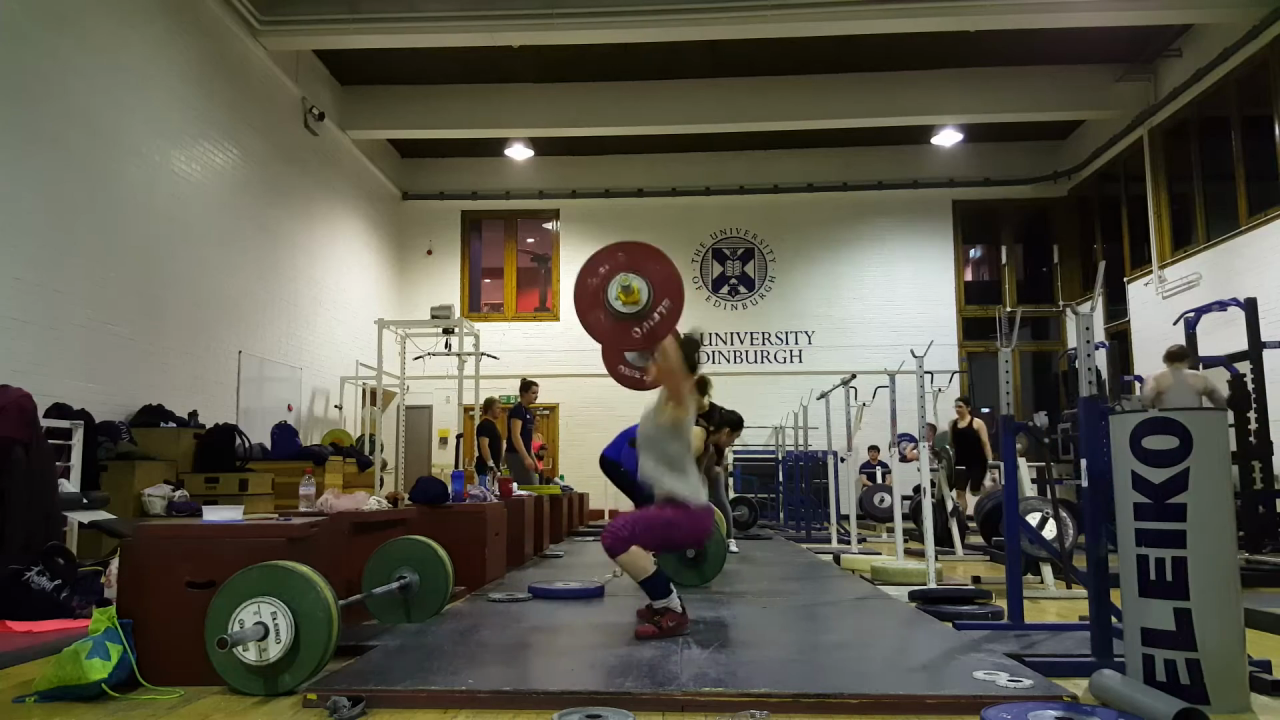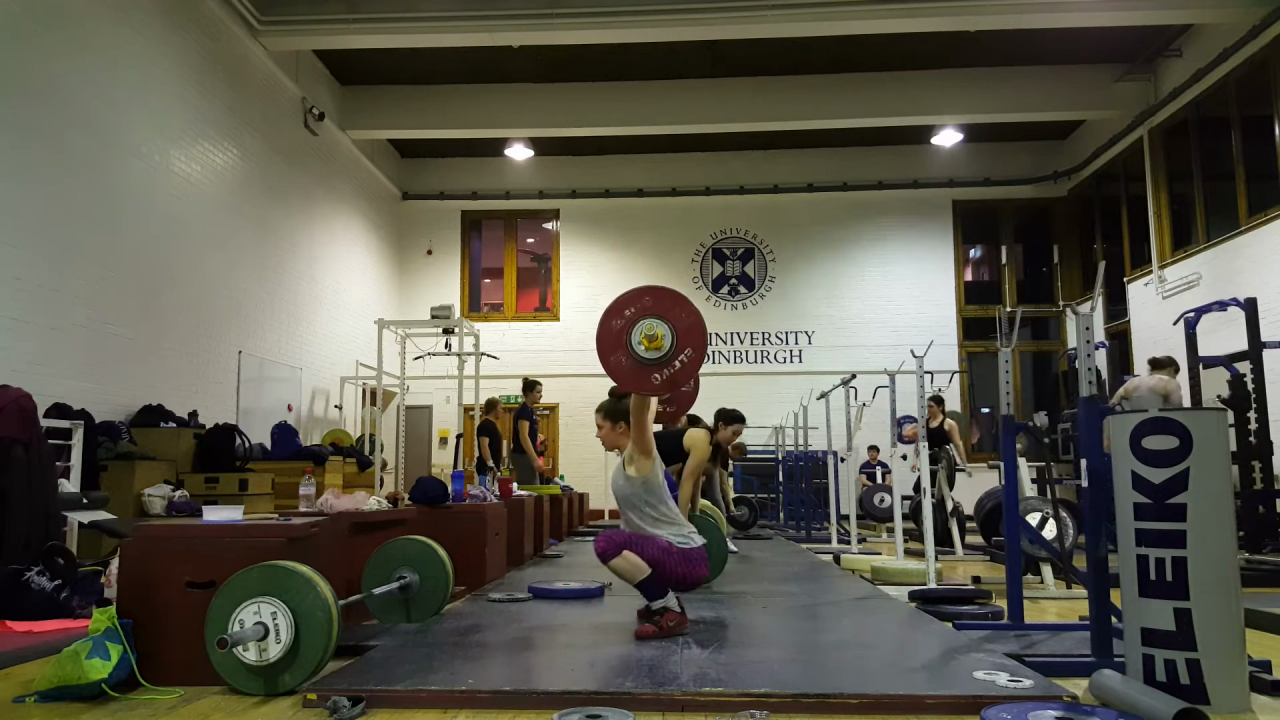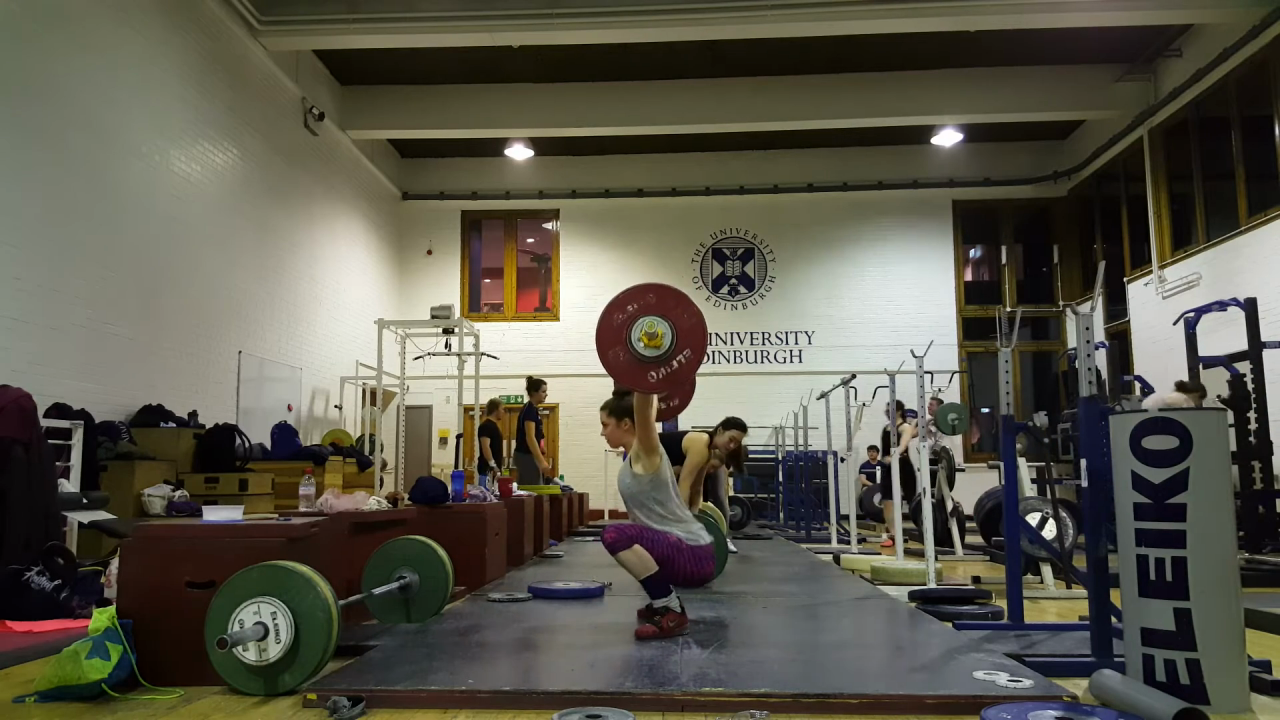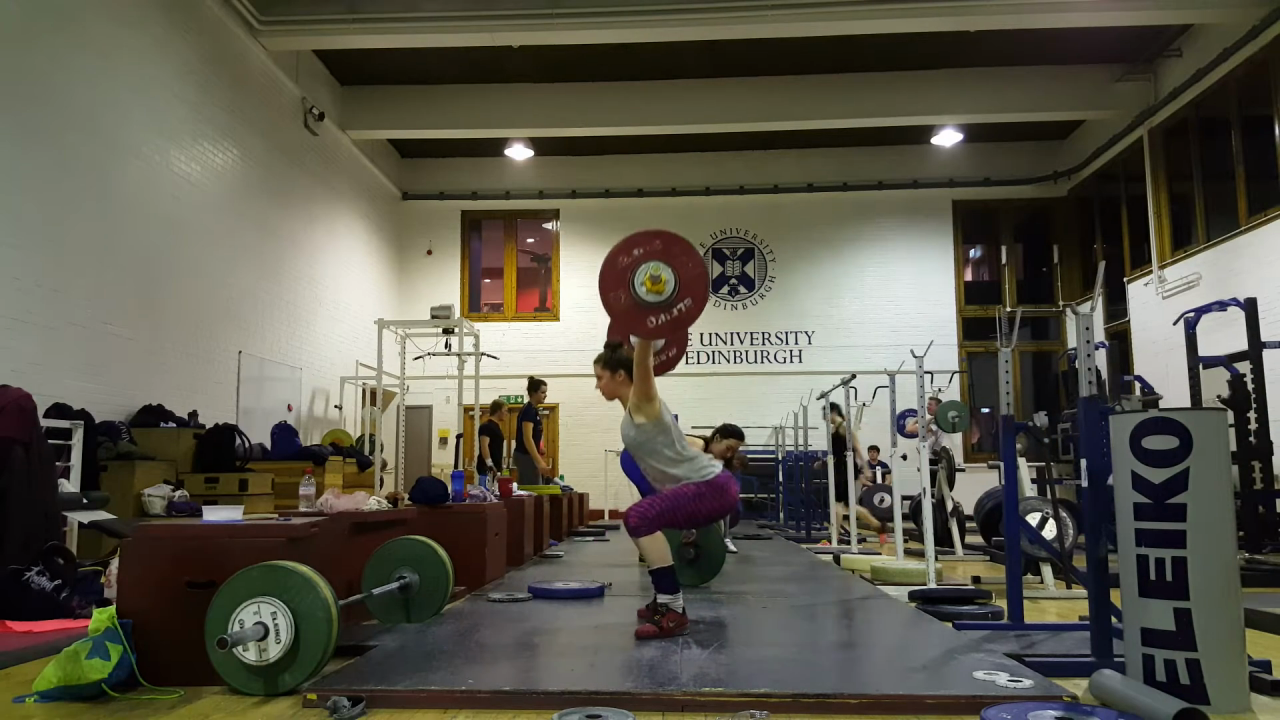
dt=0.5s
person 1, frame 1
left shoulder: (677, 399)
right shoulder: (670, 401)
left elbow: (667, 354)
left hip: (689, 515)
right hip: (675, 505)
left knee: (615, 535)
right knee: (622, 537)
left ankle: (671, 611)
right ankle: (666, 599)
person 1, frame 2
left shoulder: (639, 455)
right shoulder: (633, 456)
left elbow: (640, 410)
right elbow: (647, 412)
left hip: (685, 558)
right hip: (678, 553)
left knee: (607, 544)
right knee: (613, 544)
left ankle: (670, 612)
right ankle: (663, 601)
person 1, frame 3
left shoulder: (645, 453)
right shoulder: (638, 455)
left elbow: (642, 410)
right elbow: (649, 411)
left hip: (693, 556)
right hip: (685, 551)
left knee: (616, 535)
right knee: (623, 538)
left ankle: (671, 612)
right ankle: (665, 601)
person 1, frame 4
left shoulder: (642, 401)
right shoulder: (633, 404)
left elbow: (643, 358)
right elbow: (641, 359)
left hip: (713, 487)
right hip: (705, 484)
left knee: (639, 518)
right knee: (645, 519)
left ankle: (673, 612)
right ankle: (667, 600)
